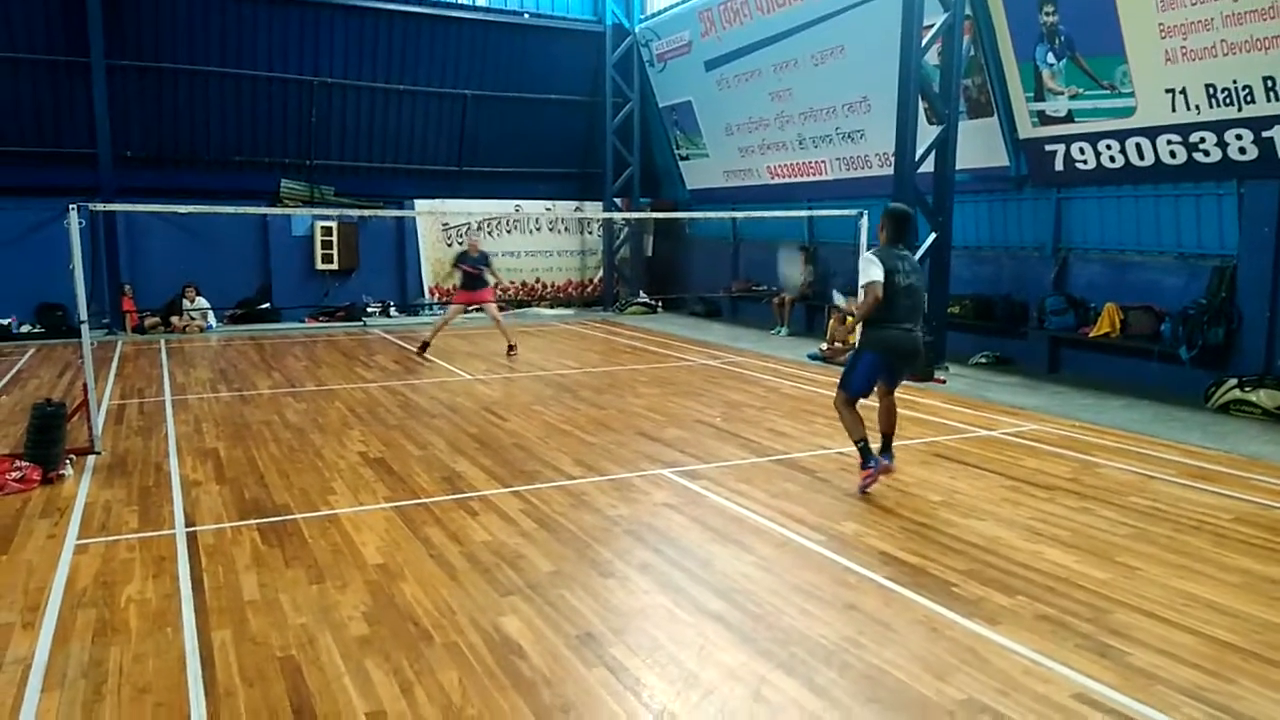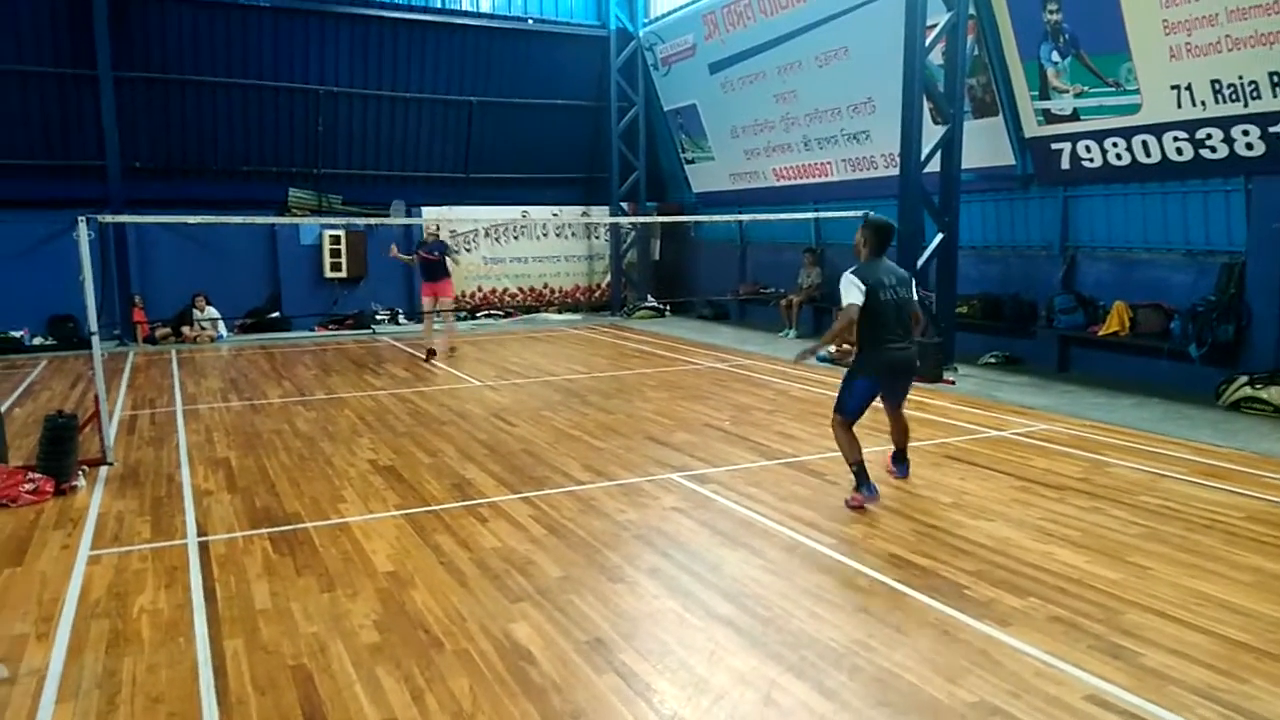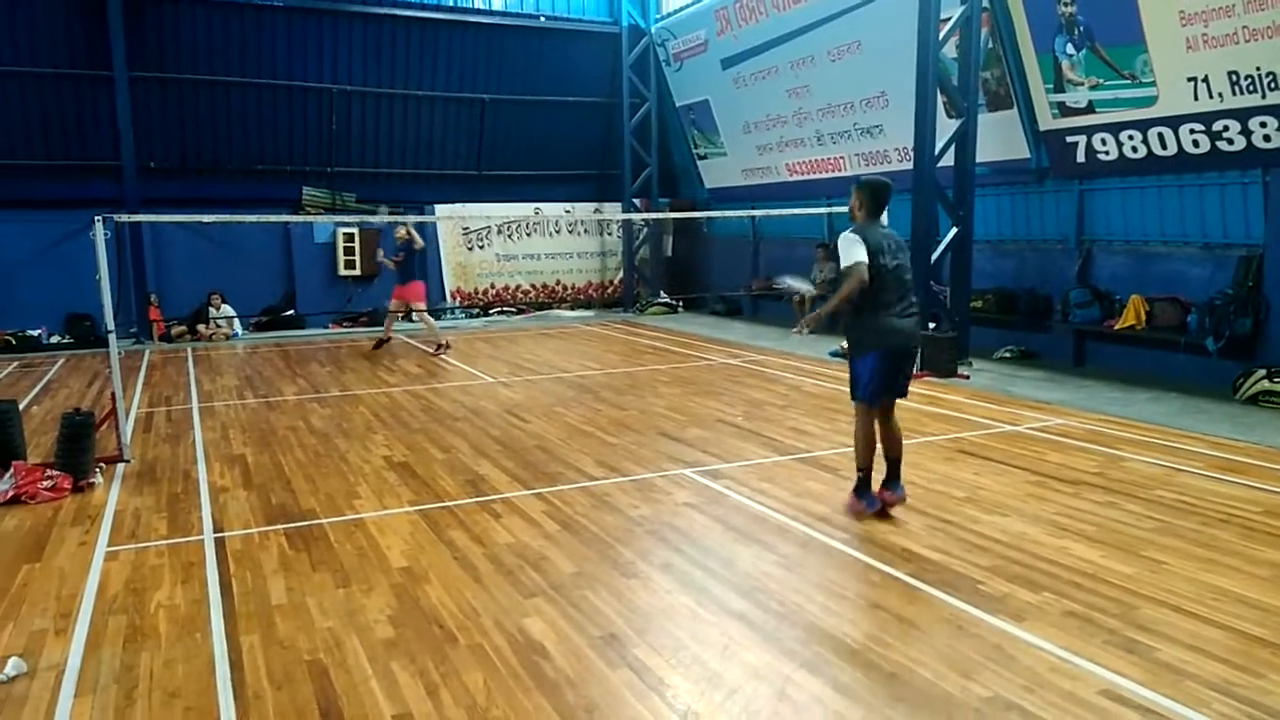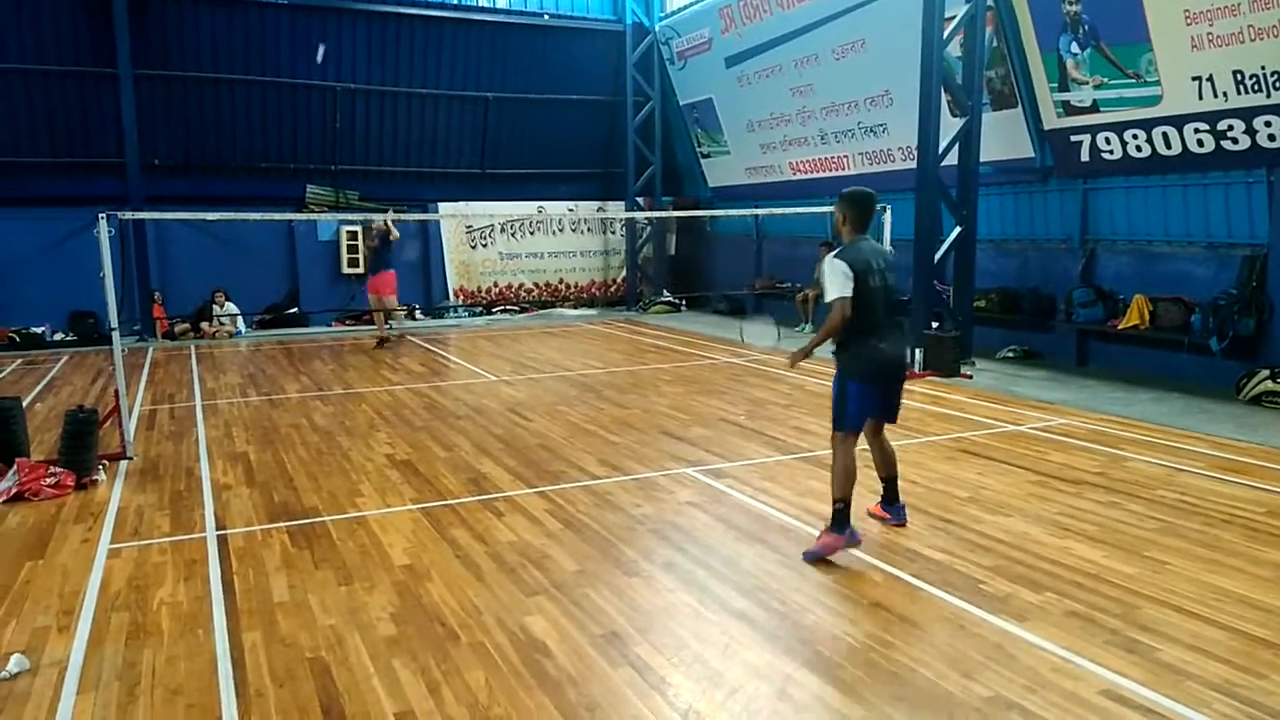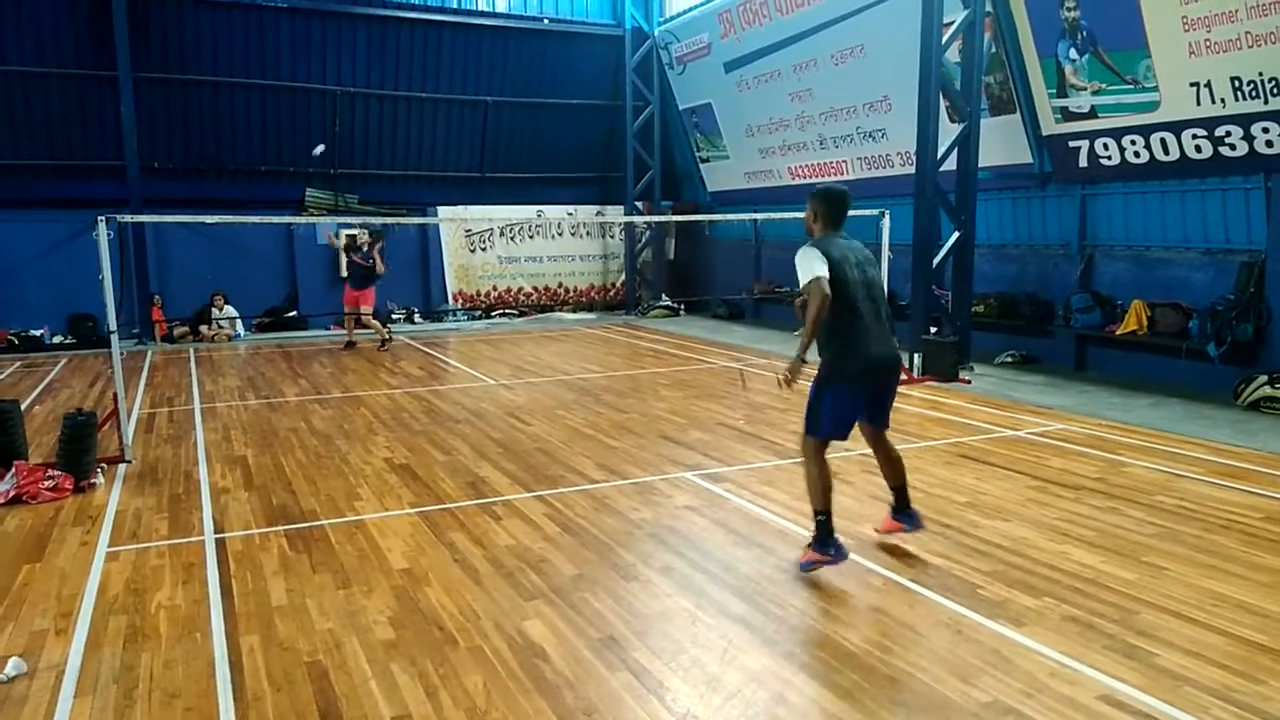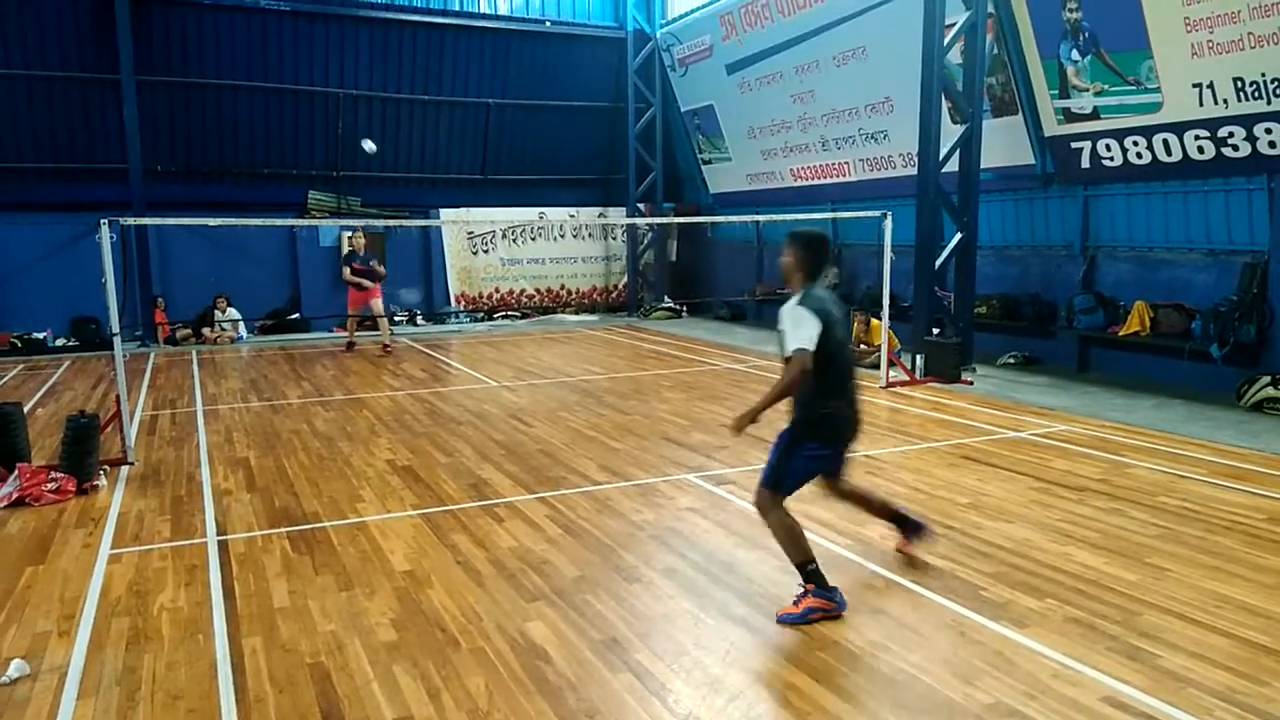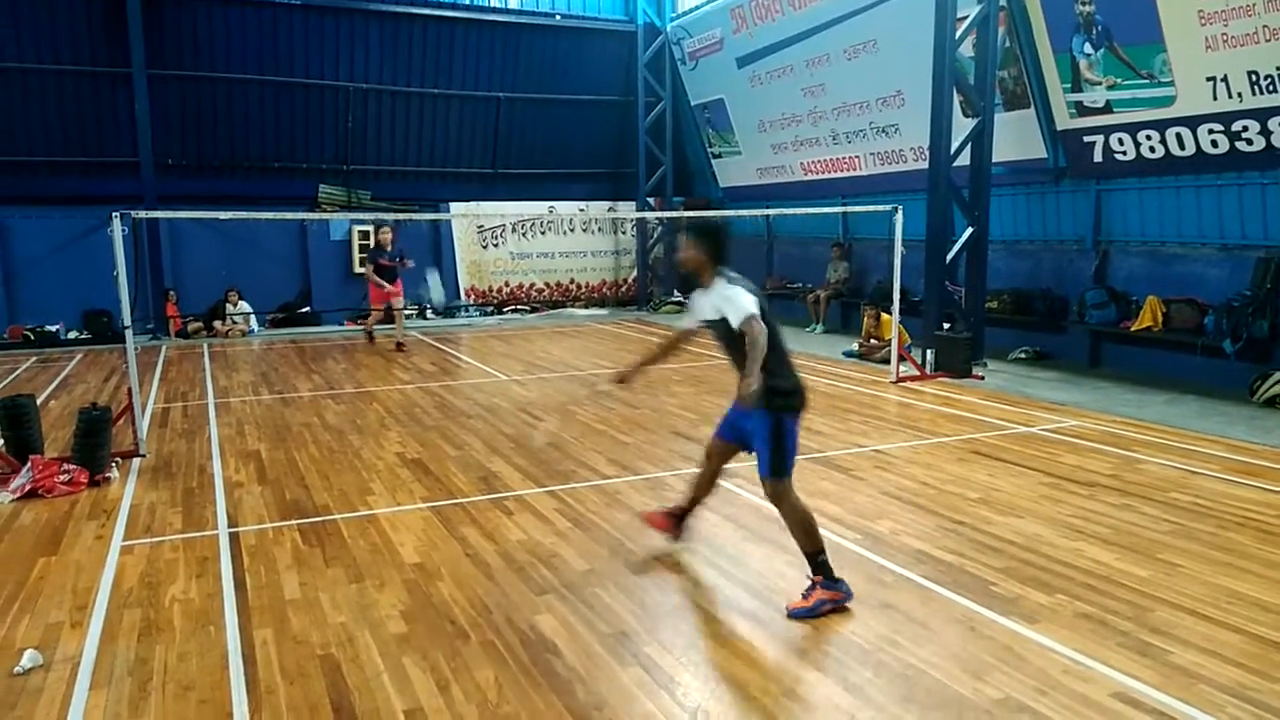
dt=0.3s
person 1, frame 1
left shoulder: (873, 258)
right shoulder: (912, 263)
left elbow: (875, 295)
left wrist: (852, 322)
right wrist: (858, 307)
left hip: (880, 342)
right hip: (911, 344)
left knee: (844, 401)
right knee: (885, 392)
left ankle: (869, 459)
right ankle: (884, 453)
person 1, frame 2
left shoulder: (854, 276)
right shoulder: (902, 275)
left elbow: (849, 318)
right elbow: (918, 319)
left wrist: (816, 346)
left hip: (873, 362)
right hip: (906, 360)
left knee: (841, 422)
right knee: (894, 408)
left ankle: (864, 485)
right ankle: (900, 462)
person 1, frame 3
left shoulder: (852, 237)
right shoulder: (897, 241)
left elbow: (859, 279)
left wrist: (821, 312)
left hip: (874, 338)
right hip: (906, 335)
left knee: (865, 412)
right knee: (886, 412)
left ankle: (863, 492)
right ankle: (892, 486)
person 1, frame 4
left shoulder: (839, 260)
right shoulder: (884, 256)
left elbow: (842, 314)
left wrist: (808, 348)
left hip: (861, 362)
right hip: (894, 357)
left knee: (844, 440)
right knee: (875, 431)
left ankle: (840, 527)
right ankle: (892, 505)
person 1, frame 5
left shoulder: (812, 251)
right shoulder: (861, 251)
left elbow: (821, 295)
left wrist: (799, 355)
left hip: (846, 363)
right hip: (884, 360)
left knee: (812, 448)
right knee: (877, 438)
left ankle: (825, 541)
right ankle: (903, 513)
person 1, frame 6
left shoulder: (797, 310)
right shoulder: (828, 301)
left elbow: (800, 369)
left wrist: (754, 412)
left hip: (817, 422)
right hip: (840, 416)
left knee: (768, 501)
right knee: (833, 483)
left ankle: (820, 593)
right ankle: (910, 527)
person 1, frame 7
left shoulder: (728, 291)
right shoulder: (703, 297)
left elbow: (755, 330)
right elbow: (680, 336)
left wrist: (753, 375)
right wrist: (638, 367)
left hip: (775, 399)
right hip: (755, 397)
left knee: (777, 490)
right knee: (714, 454)
left ankle: (828, 584)
right ankle: (679, 519)
